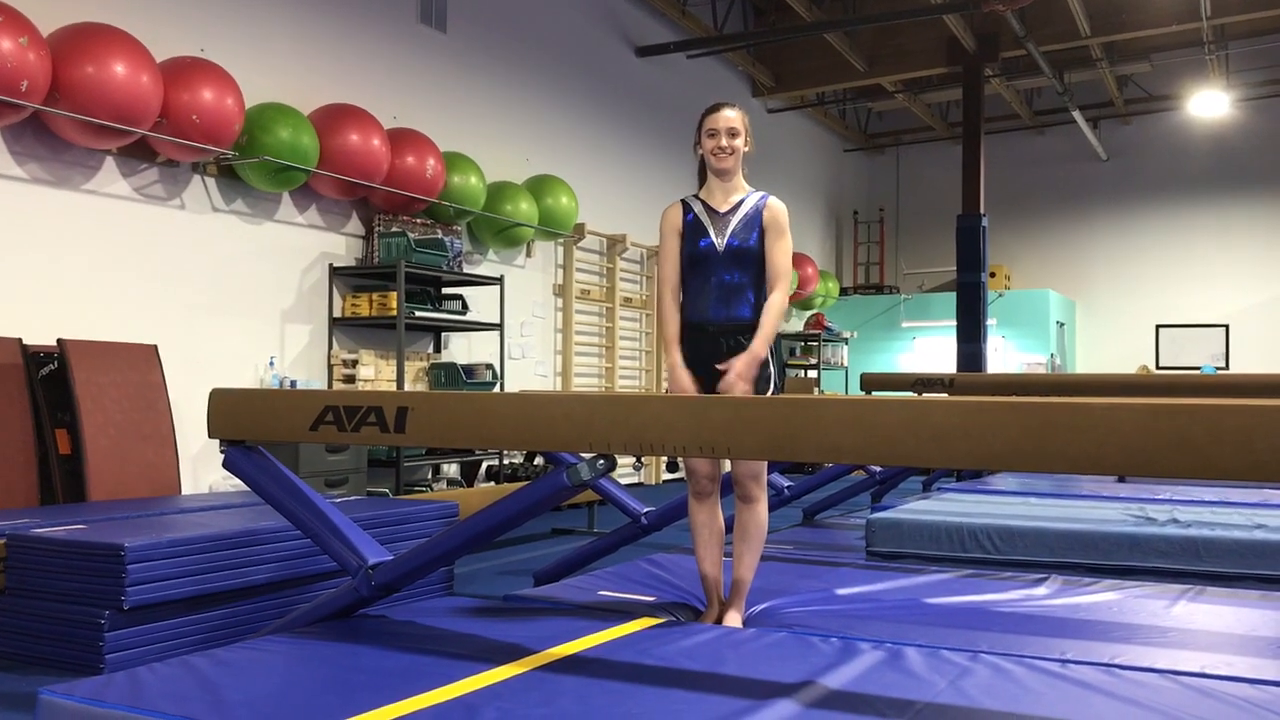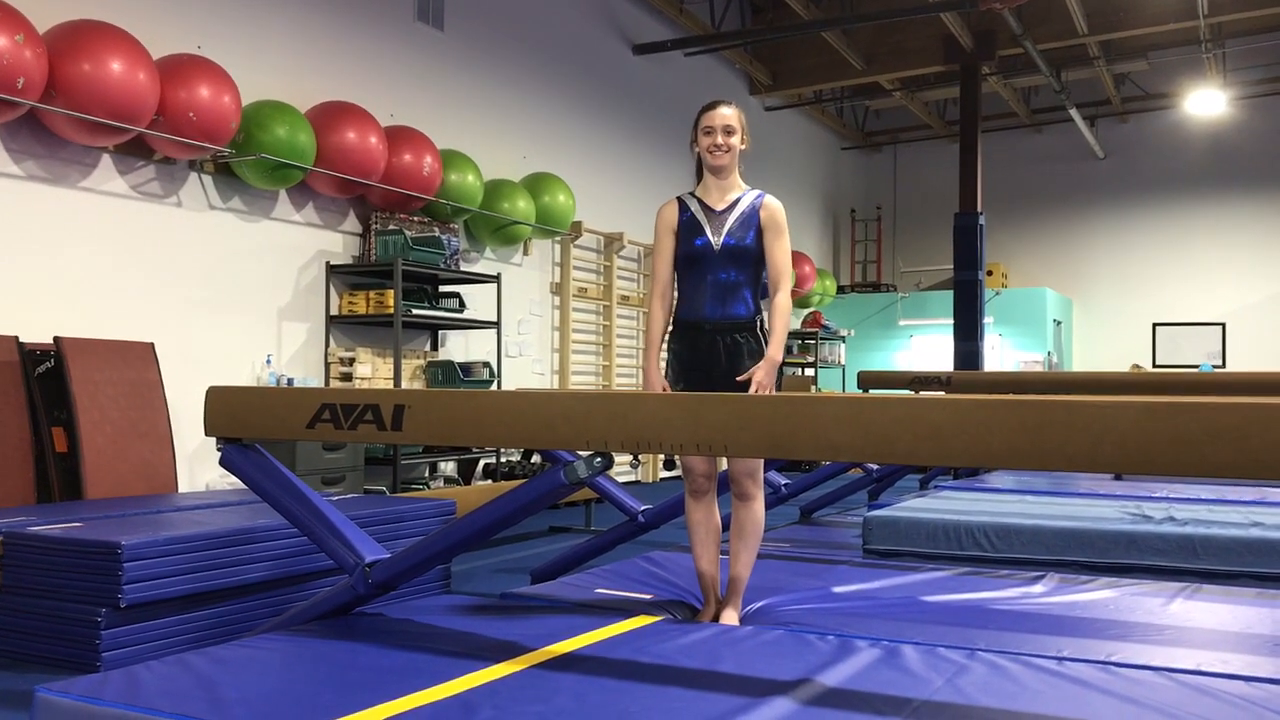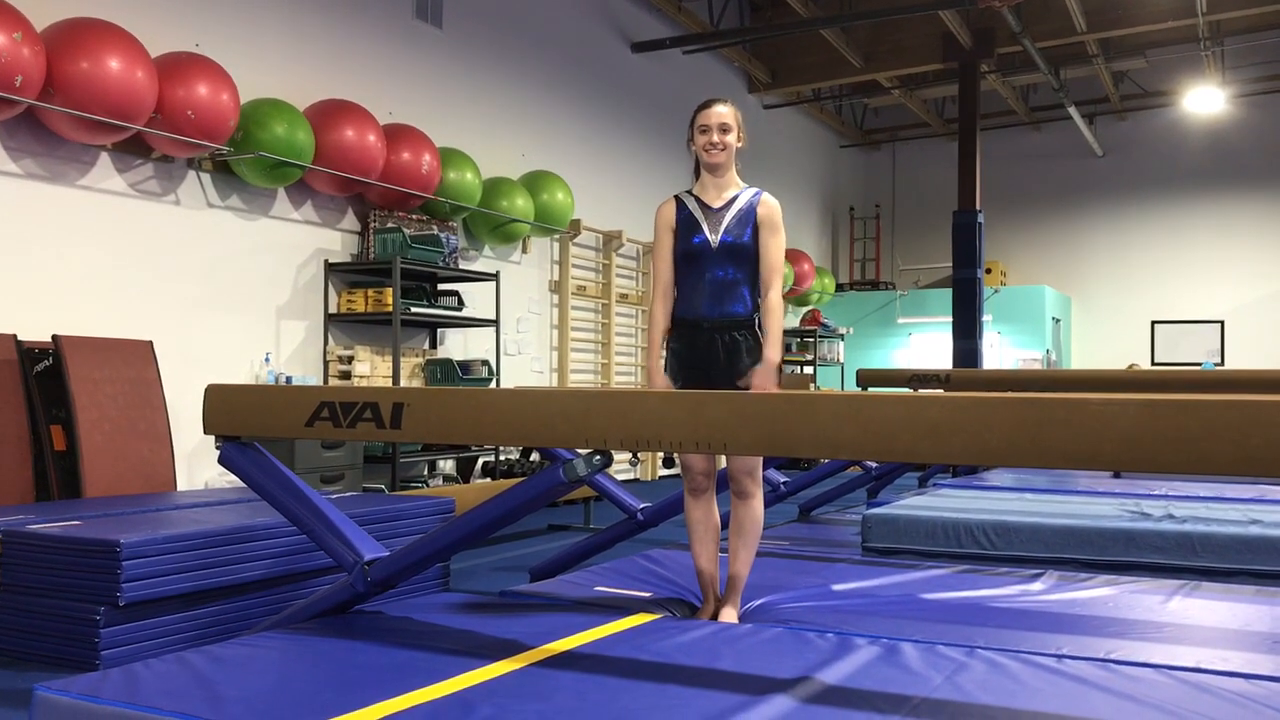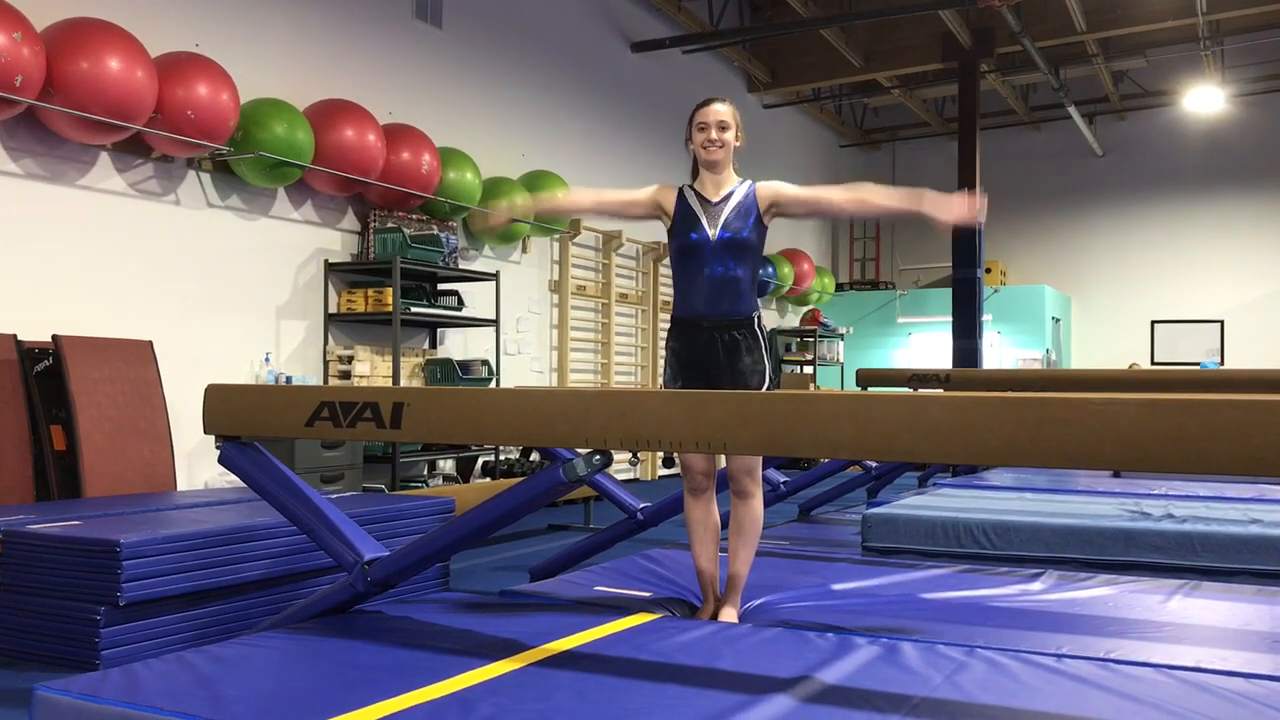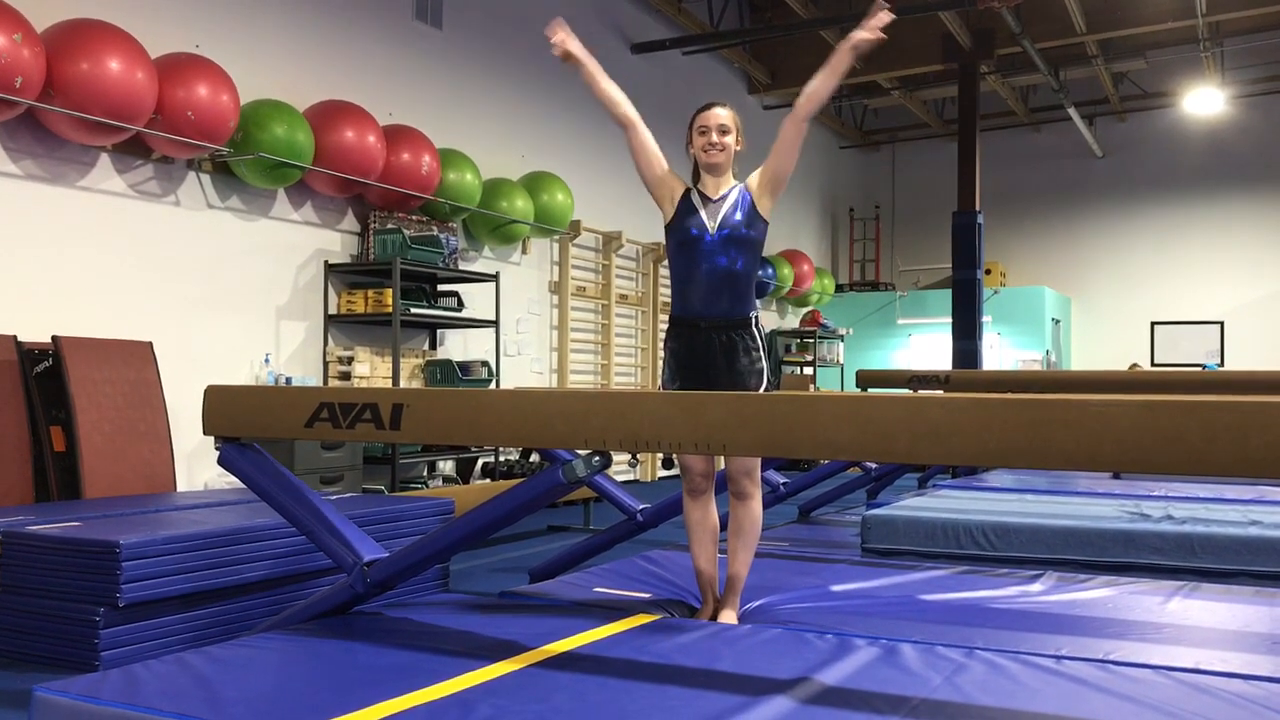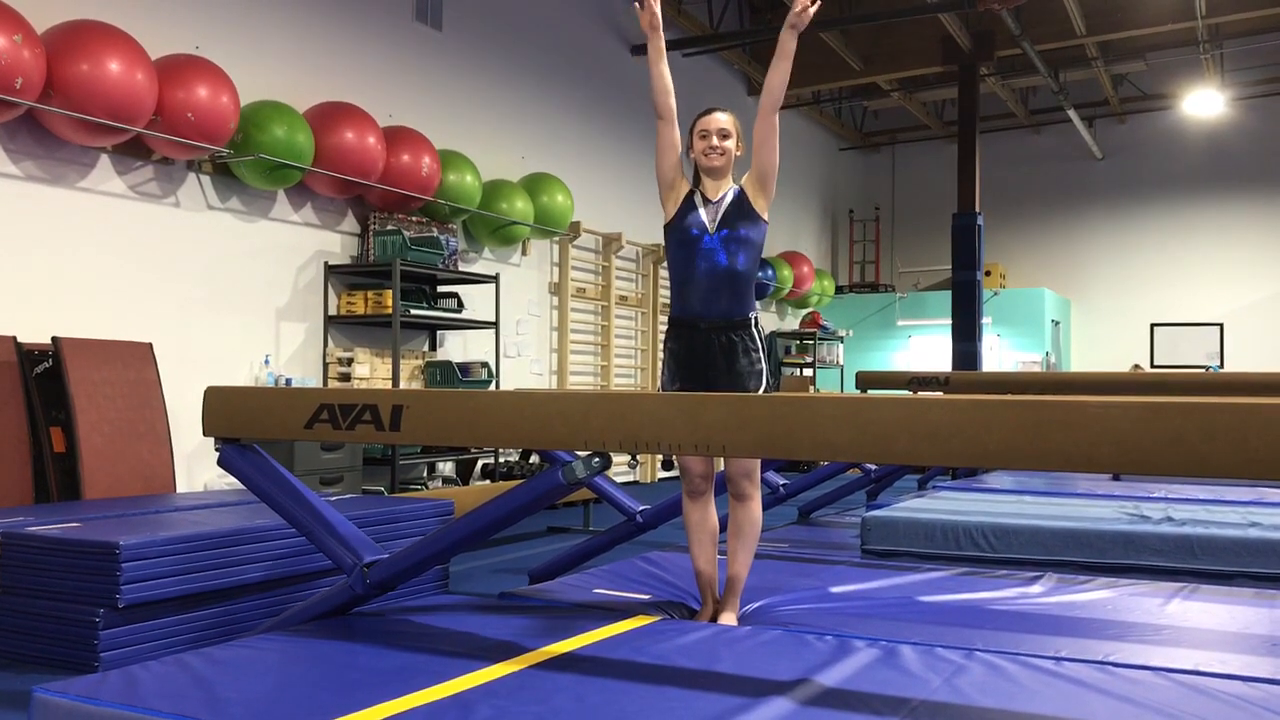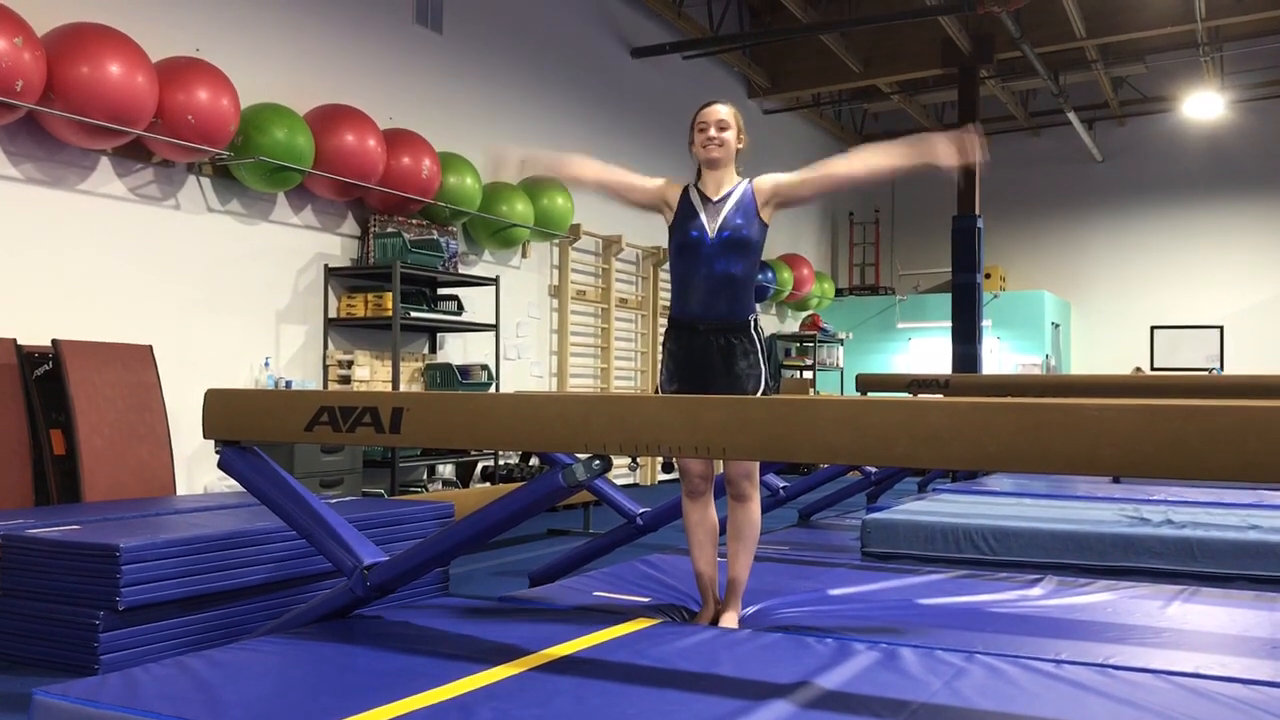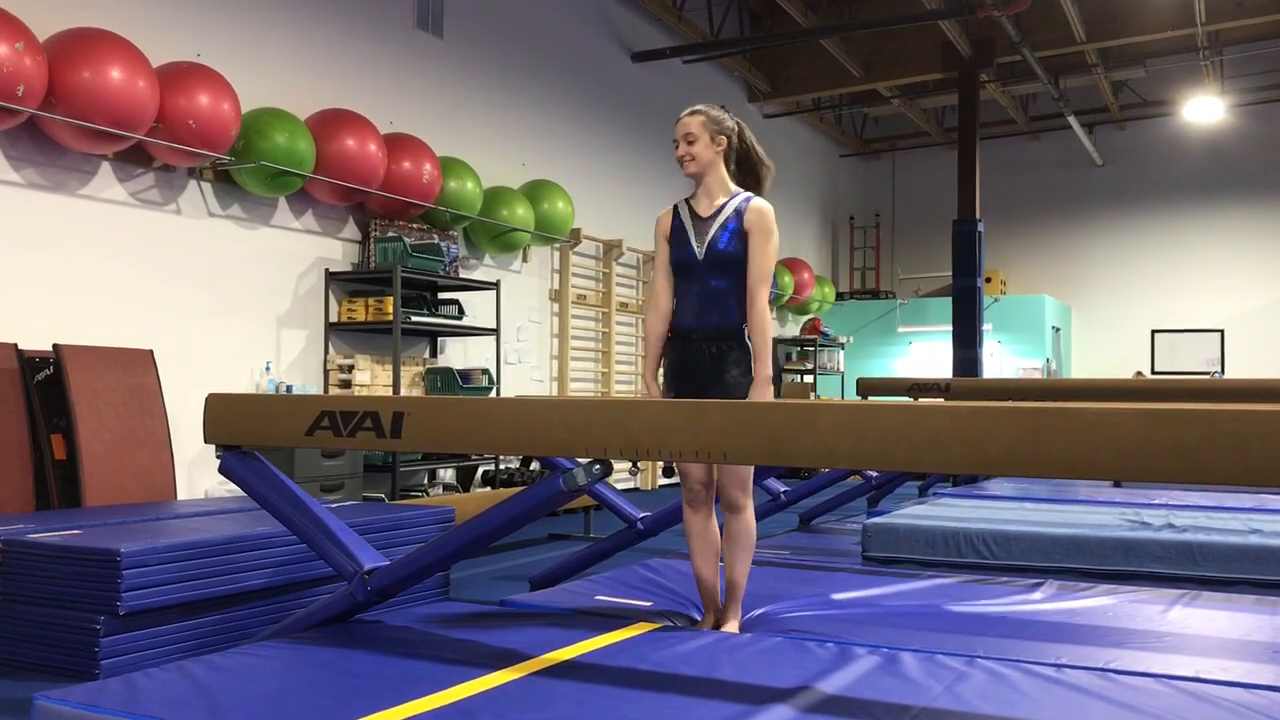
dt=0.3s
person 1, frame 1
left shoulder: (769, 210)
right shoulder: (678, 214)
left elbow: (779, 292)
right elbow: (668, 294)
left wrist: (752, 357)
right wrist: (675, 364)
left hip: (748, 354)
right hip: (695, 356)
left knee: (749, 482)
right knee: (701, 482)
left ankle: (736, 603)
right ankle: (711, 600)
person 1, frame 2
left shoulder: (766, 208)
right shoulder: (674, 212)
left elbow: (781, 290)
right elbow: (660, 293)
left wrist: (772, 357)
right wrist: (652, 365)
left hip: (745, 348)
right hip: (689, 349)
left knee: (746, 480)
right knee: (697, 480)
left ankle: (733, 602)
right ankle: (709, 599)
person 1, frame 3
left shoulder: (763, 207)
right shoulder: (672, 210)
left elbow: (772, 290)
right elbow: (662, 292)
left wrist: (770, 360)
right wrist: (654, 364)
left hip: (742, 345)
right hip: (688, 347)
left knee: (745, 478)
right knee: (697, 478)
left ankle: (733, 599)
right ankle: (708, 596)
person 1, frame 4
left shoulder: (762, 197)
right shoulder: (669, 200)
left elbow: (837, 197)
right elbow: (596, 199)
left wrist: (920, 201)
right wrist: (527, 205)
left hip: (741, 343)
right hip: (687, 344)
left knee: (744, 478)
right knee: (697, 477)
left ankle: (734, 599)
right ankle: (708, 596)
person 1, frame 5
left shoulder: (757, 192)
right shoulder: (672, 196)
left elbow: (803, 115)
right elbow: (627, 119)
right wrist: (581, 60)
left hip: (741, 345)
right hip: (686, 346)
left knee: (744, 481)
right knee: (696, 480)
left ankle: (732, 600)
right ankle: (706, 597)
person 1, frame 6
left shoulder: (754, 195)
right shoulder: (676, 196)
left elbow: (771, 111)
right elbow: (663, 114)
left hip: (740, 346)
right hip: (685, 346)
left knee: (742, 482)
right knee: (695, 481)
left ankle: (732, 602)
right ankle: (706, 599)
person 1, frame 7
left shoulder: (760, 194)
right shoulder: (673, 197)
left elbow: (842, 169)
right elbow: (603, 174)
left wrist: (922, 151)
right wrist: (538, 162)
left hip: (738, 345)
right hip: (683, 346)
left knee: (742, 483)
right knee: (694, 482)
left ankle: (732, 603)
right ankle: (708, 599)
person 1, frame 8
left shoulder: (755, 212)
right shoulder: (671, 219)
left elbow: (758, 300)
right elbow: (660, 299)
left wrist: (763, 376)
right wrist: (651, 370)
left hip: (733, 355)
right hip: (683, 356)
left knee: (734, 494)
right knee: (694, 492)
left ankle: (733, 609)
right ankle: (710, 607)
